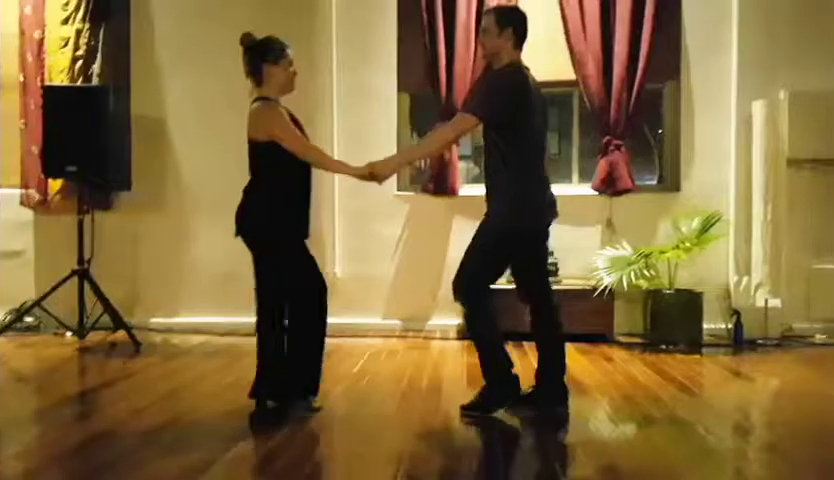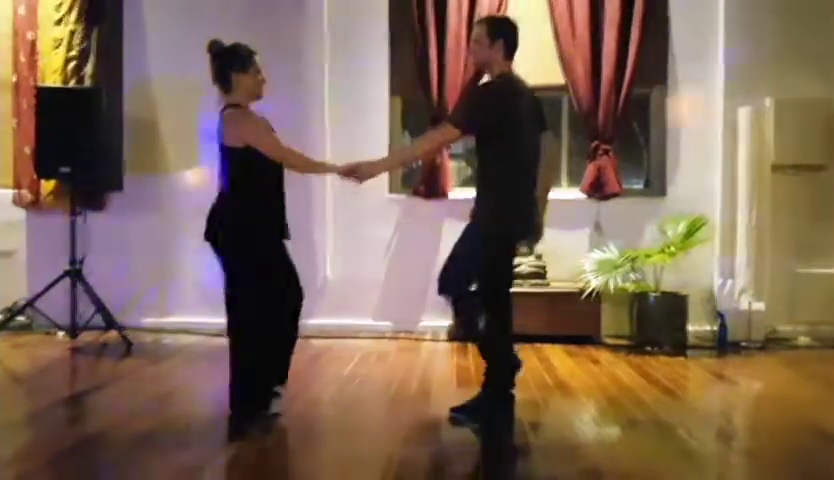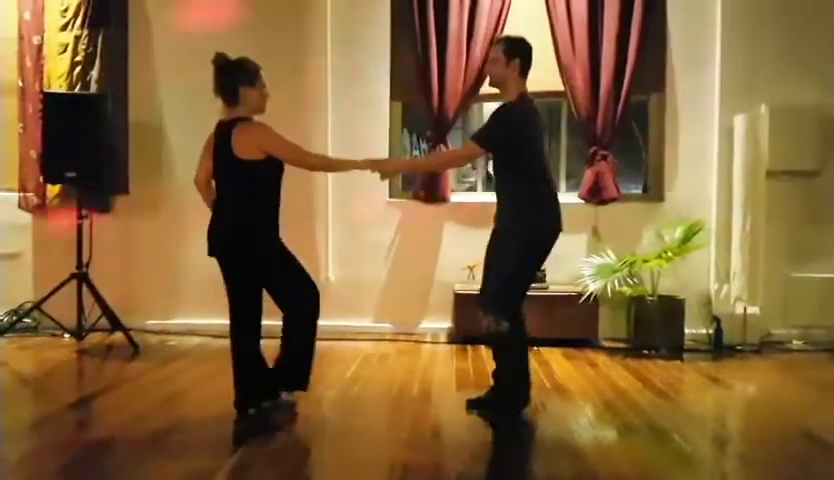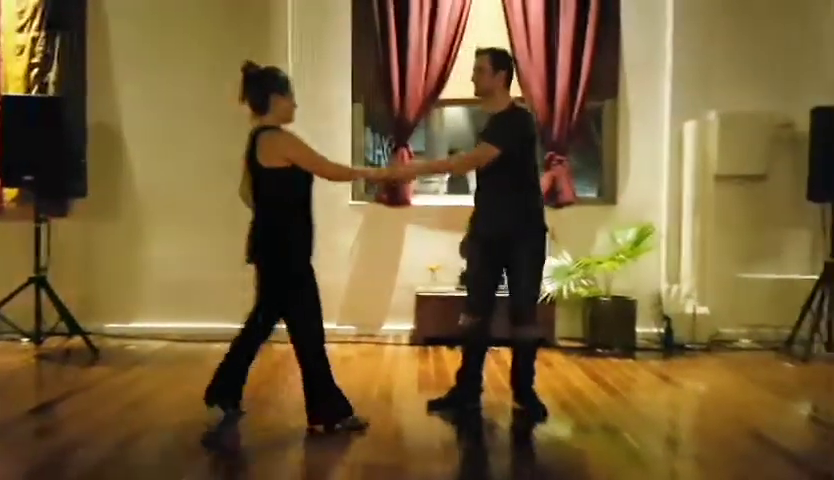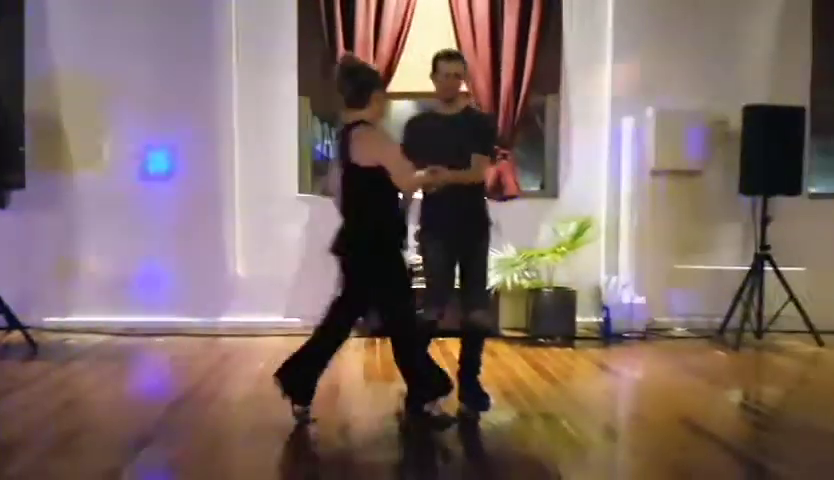
dt=0.5s
person 1, frame 1
left shoulder: (499, 80)
right shoulder: (527, 84)
left elbow: (455, 129)
left wrist: (396, 162)
left hip: (512, 210)
right hip: (534, 207)
left knee: (470, 287)
right knee: (537, 296)
left ankle: (501, 384)
right ankle: (550, 389)
person 1, frame 2
left shoulder: (490, 94)
right shoulder: (524, 96)
left elbow: (437, 139)
right elbow: (545, 155)
left wrist: (377, 166)
right wrist: (536, 212)
left hip: (498, 214)
right hip: (513, 212)
left knee: (489, 299)
right knee: (491, 295)
left ankle: (495, 395)
right ankle: (500, 373)
person 1, frame 3
left shoulder: (512, 115)
right shoulder: (519, 112)
left elbow: (460, 156)
left wrist: (401, 166)
left hip: (531, 225)
right hip: (516, 222)
left knee: (503, 305)
right knee: (497, 303)
left ankle: (515, 389)
right ankle: (507, 390)
person 1, frame 4
left shoulder: (517, 120)
right shoulder: (492, 123)
left elbow: (476, 160)
left wrist: (421, 167)
right wrist: (470, 230)
left hip: (524, 233)
right hip: (486, 232)
left knee: (525, 315)
right knee: (476, 312)
left ankle: (523, 390)
right ankle: (466, 390)
person 1, frame 5
left shoulder: (479, 122)
right shoulder: (417, 125)
left elbow: (478, 172)
left wrist: (448, 176)
left hip: (473, 226)
right hip: (434, 227)
left knee: (476, 306)
right knee: (436, 302)
left ankle: (469, 380)
person 2, frame 1
left shoulder: (274, 111)
right shoulder: (266, 111)
left elbow: (297, 157)
right elbow: (307, 152)
right wrist: (355, 171)
left hip: (274, 221)
right hip: (267, 221)
left knee: (277, 302)
right knee: (310, 291)
left ankle: (273, 390)
right ankle: (294, 389)
person 2, frame 2
left shoulder: (240, 118)
right shoulder: (240, 118)
right elbow: (287, 157)
right wrist: (336, 168)
left hip: (251, 227)
right hip: (241, 229)
left knee: (285, 296)
right knee: (249, 310)
left ankle: (260, 386)
right ankle: (247, 403)
person 2, frame 3
left shoulder: (221, 132)
right shoulder: (253, 132)
left elbow: (202, 181)
right elbow: (309, 161)
right wrist: (360, 164)
left hip: (230, 235)
right hip: (252, 238)
left knee: (245, 314)
right knee: (304, 299)
left ankle: (254, 397)
right ankle: (281, 386)
person 2, frame 4
left shoulder: (258, 140)
right shoulder: (279, 140)
left elbow: (247, 191)
right elbow: (332, 171)
right wrist: (380, 172)
left hip: (272, 243)
right hip: (284, 247)
left knee: (263, 320)
right knee: (307, 327)
left ankle: (223, 395)
right ankle: (330, 413)
person 2, frame 5
left shoulder: (347, 134)
right shoulder: (373, 136)
left elbow: (340, 190)
right elbow: (407, 182)
right wrist: (431, 174)
left hip: (359, 239)
right hip: (374, 245)
right knee: (400, 320)
